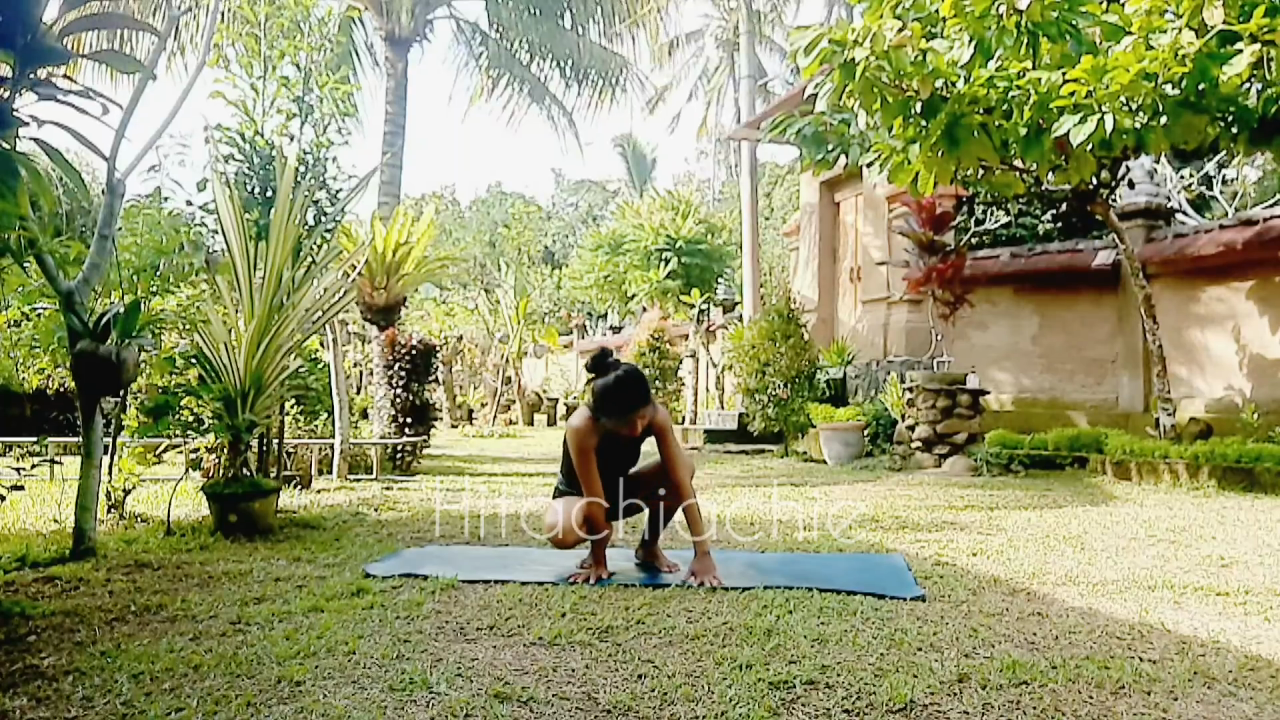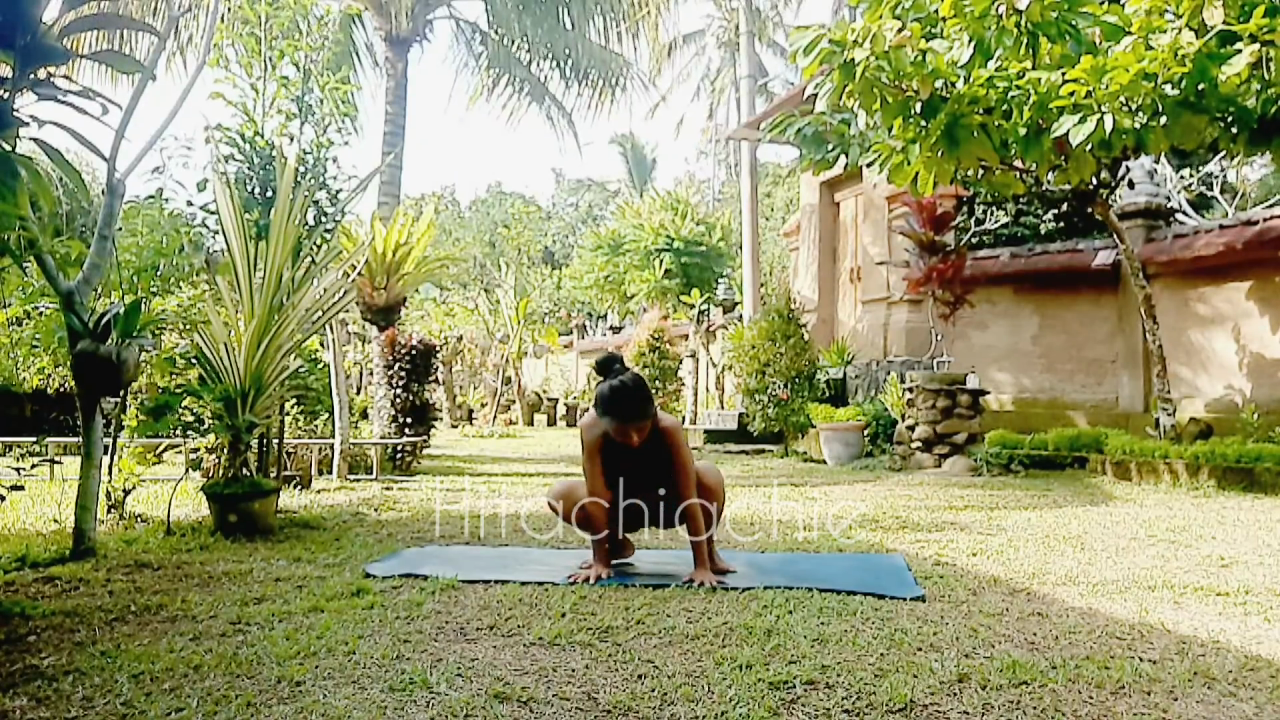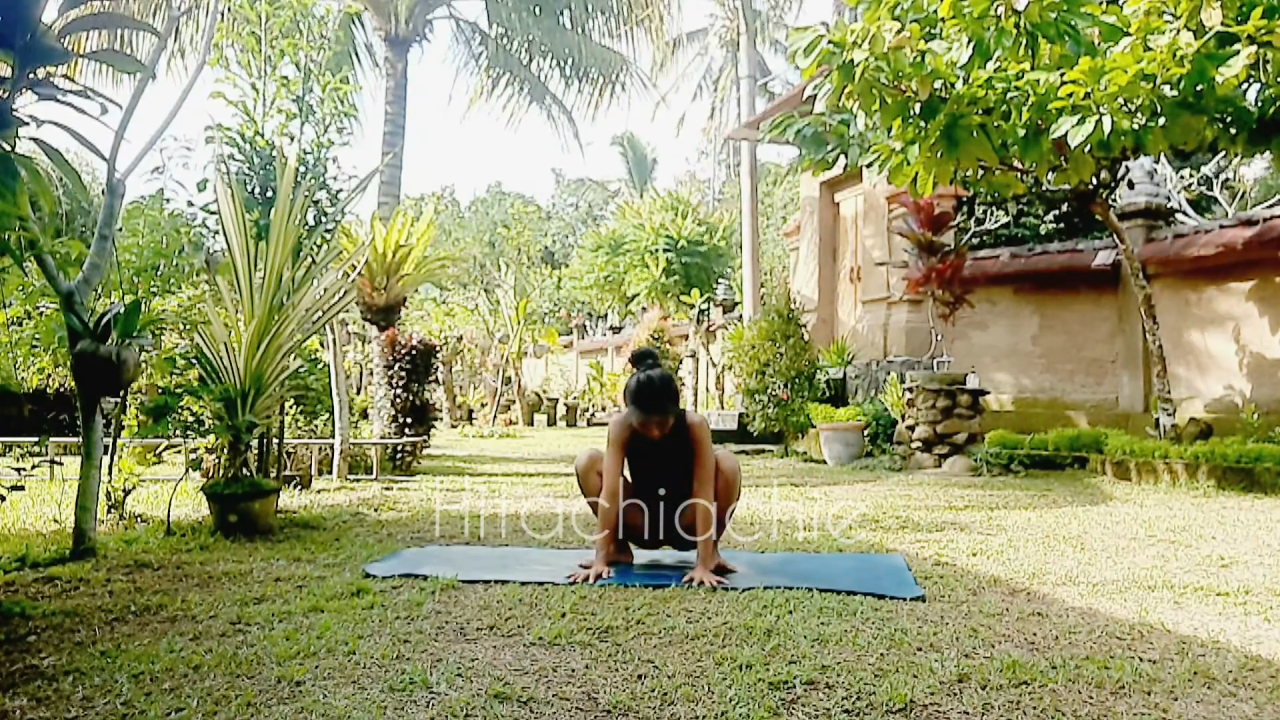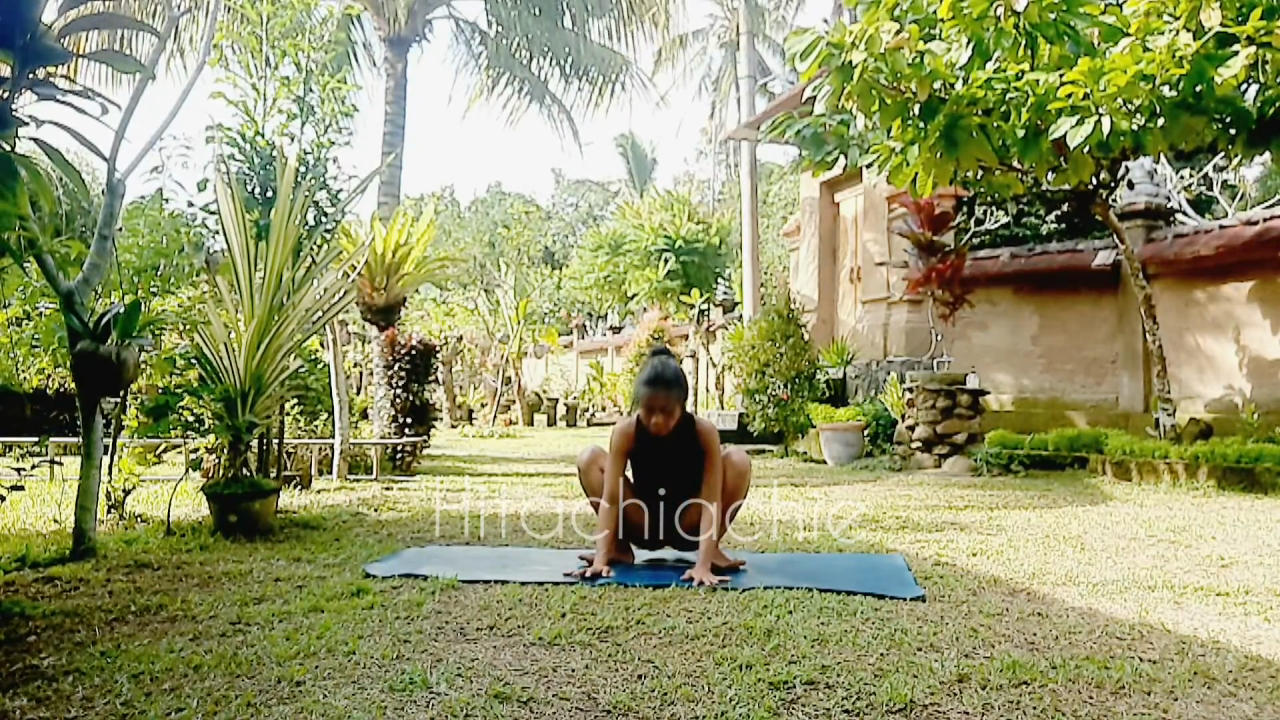
dt=1s
person 1, frame 1
left shoulder: (657, 417)
right shoulder: (582, 427)
left elbow: (683, 484)
right elbow: (594, 500)
left wrist: (702, 554)
right wrist: (598, 562)
left hip: (620, 490)
right hip: (577, 495)
left knee: (681, 468)
right knee: (560, 534)
left ankle: (649, 547)
right ankle: (601, 536)
person 1, frame 2
left shoulder: (668, 427)
right shoulder: (592, 428)
left elbow: (689, 498)
right elbow: (595, 498)
left wrist: (702, 566)
right wrist: (599, 561)
left hip: (664, 501)
right hip: (620, 505)
left knee: (709, 476)
right knee: (559, 496)
left ankle: (710, 552)
right ankle: (618, 543)
person 1, frame 3
left shoulder: (694, 425)
right shoulder: (621, 425)
left elbow: (704, 495)
right elbow: (610, 492)
left wrist: (703, 564)
right wrist: (601, 558)
left hip: (685, 526)
right hip: (643, 526)
left knee: (726, 463)
right knee: (588, 462)
left ankle: (711, 550)
right ankle: (619, 548)
person 1, frame 4
left shoulder: (703, 431)
right shoulder: (626, 431)
left elbow: (711, 501)
right elbow: (610, 498)
left wrist: (703, 565)
right wrist: (600, 558)
left hip: (688, 527)
right hip: (643, 526)
left knee: (738, 461)
right knee: (589, 459)
left ankle: (712, 549)
right ankle: (619, 547)
